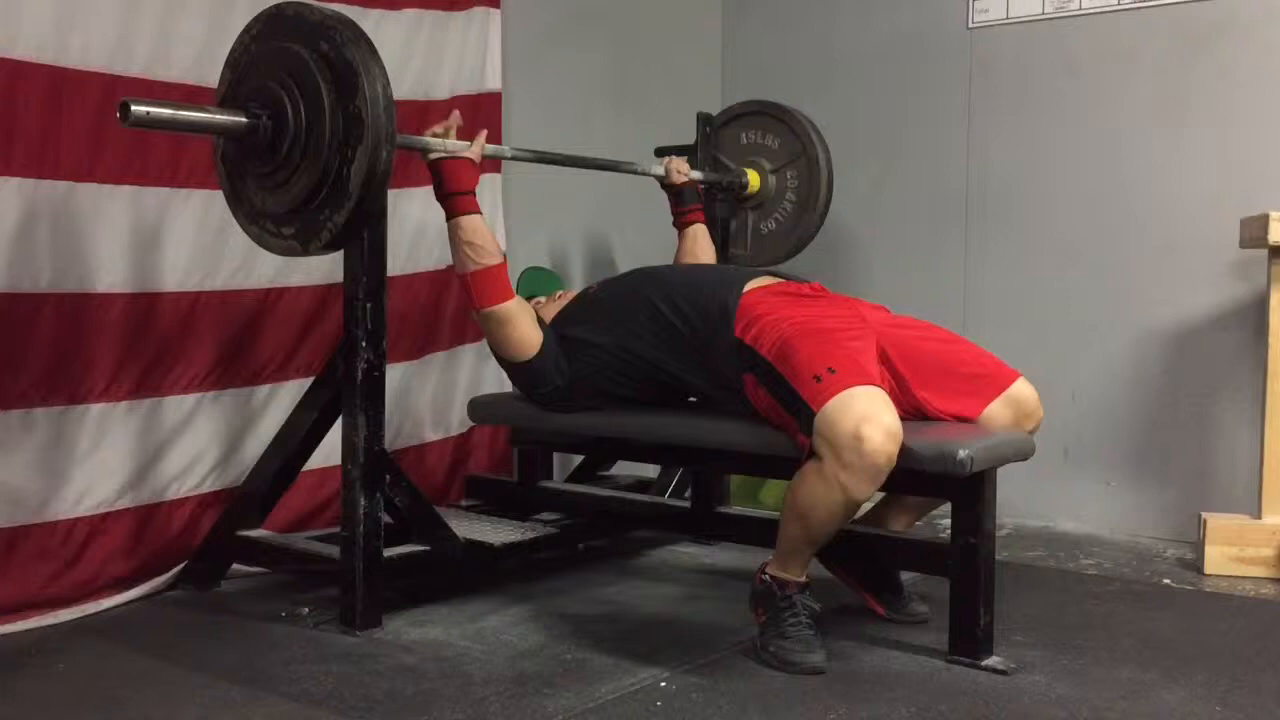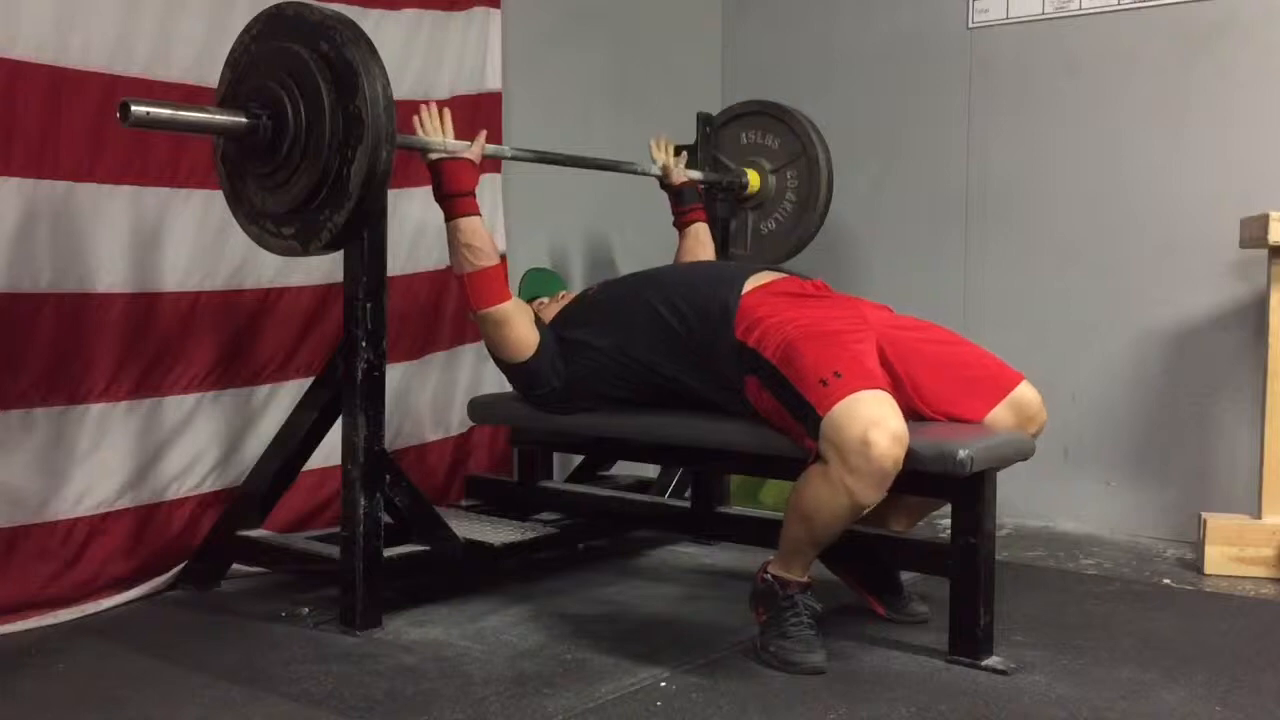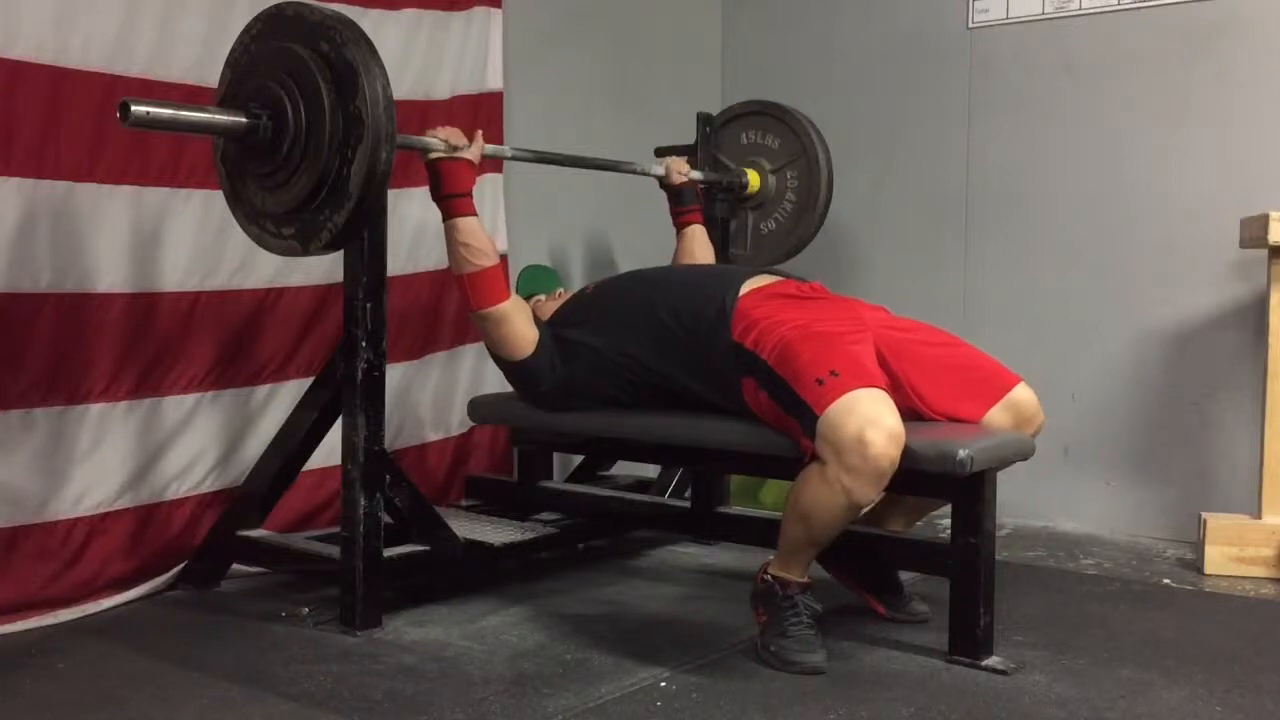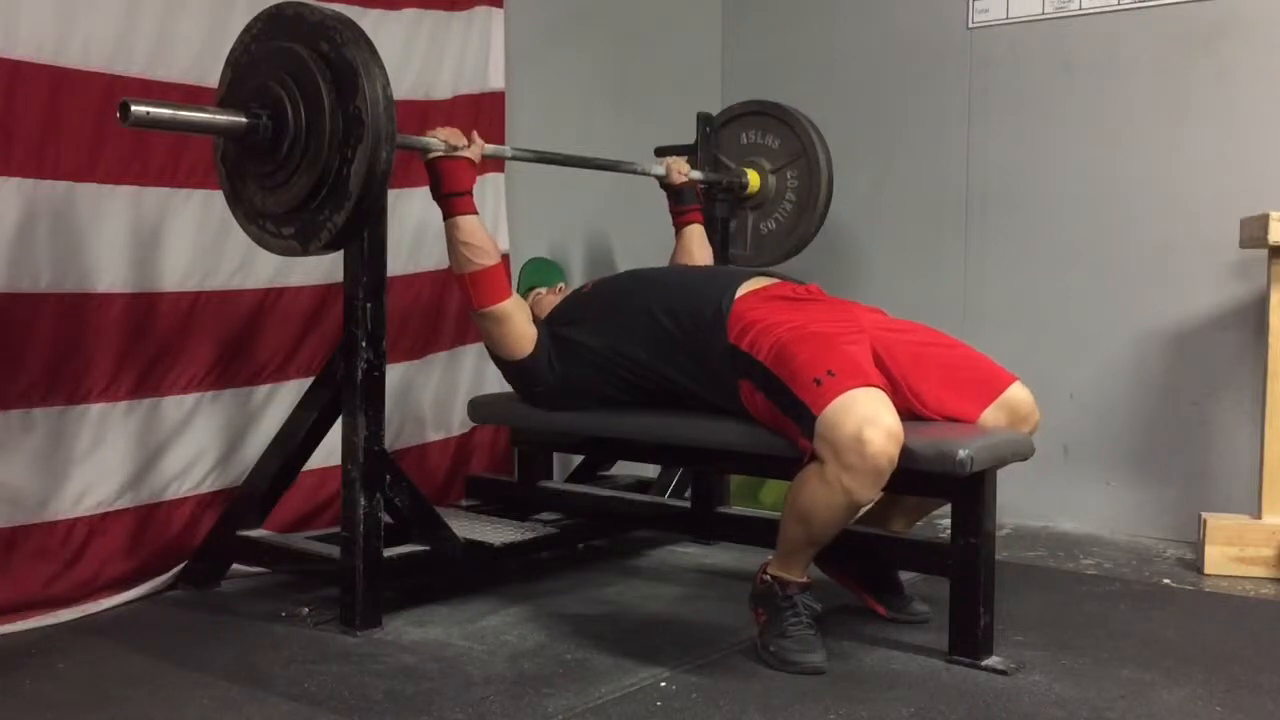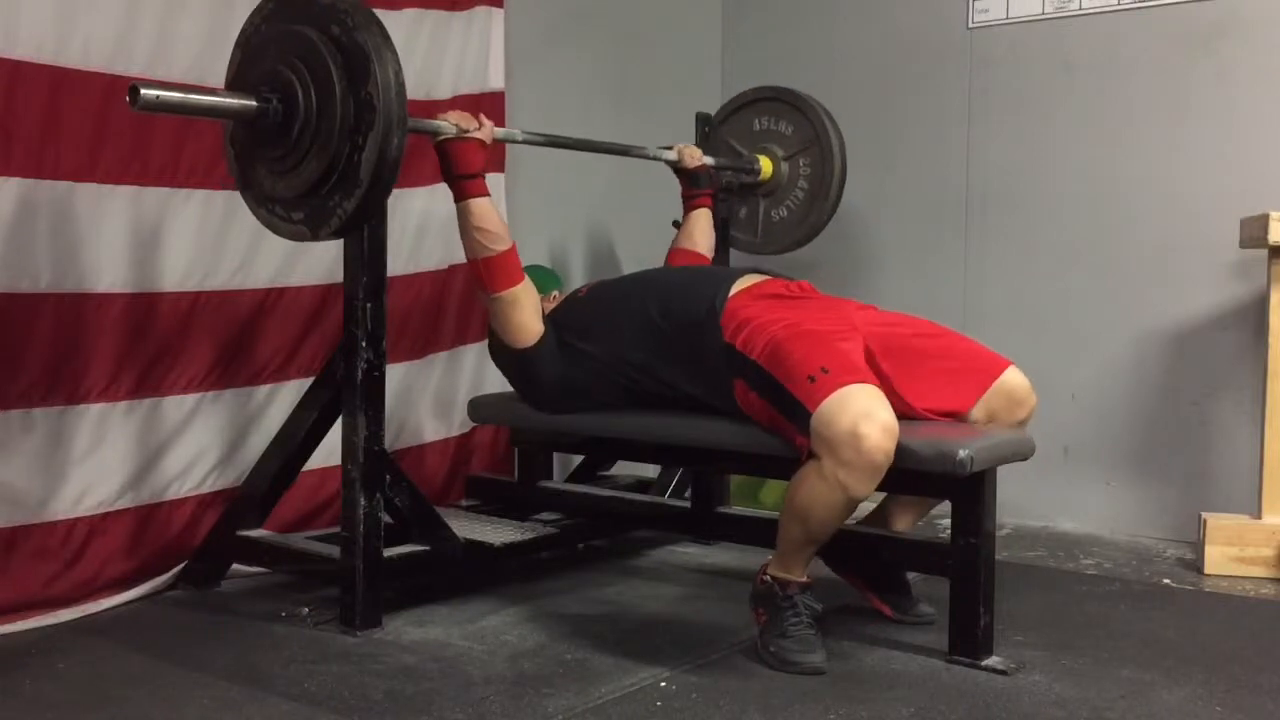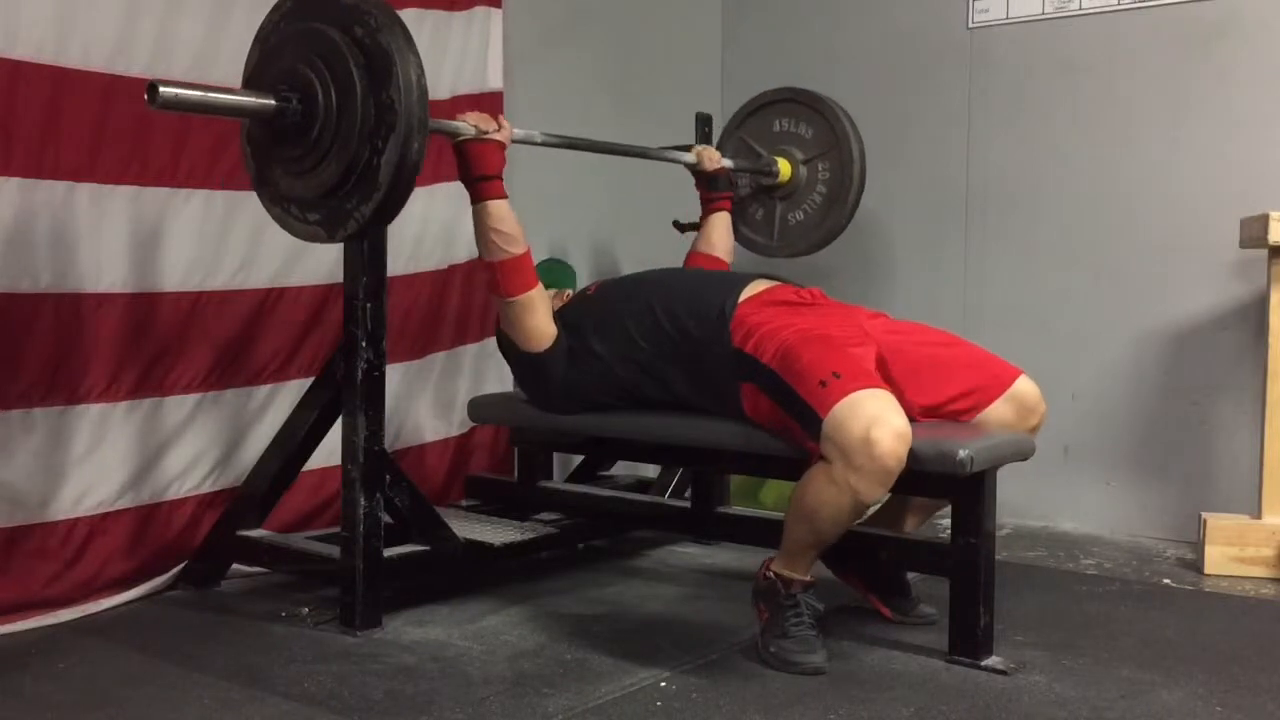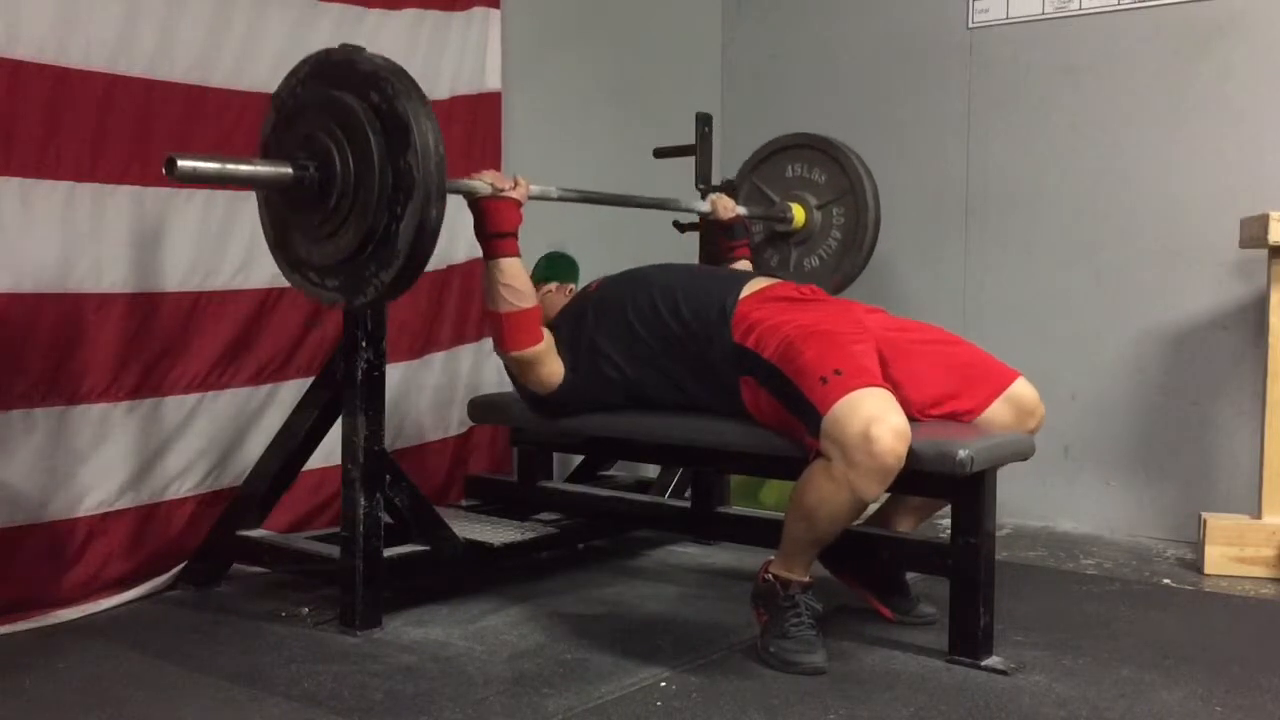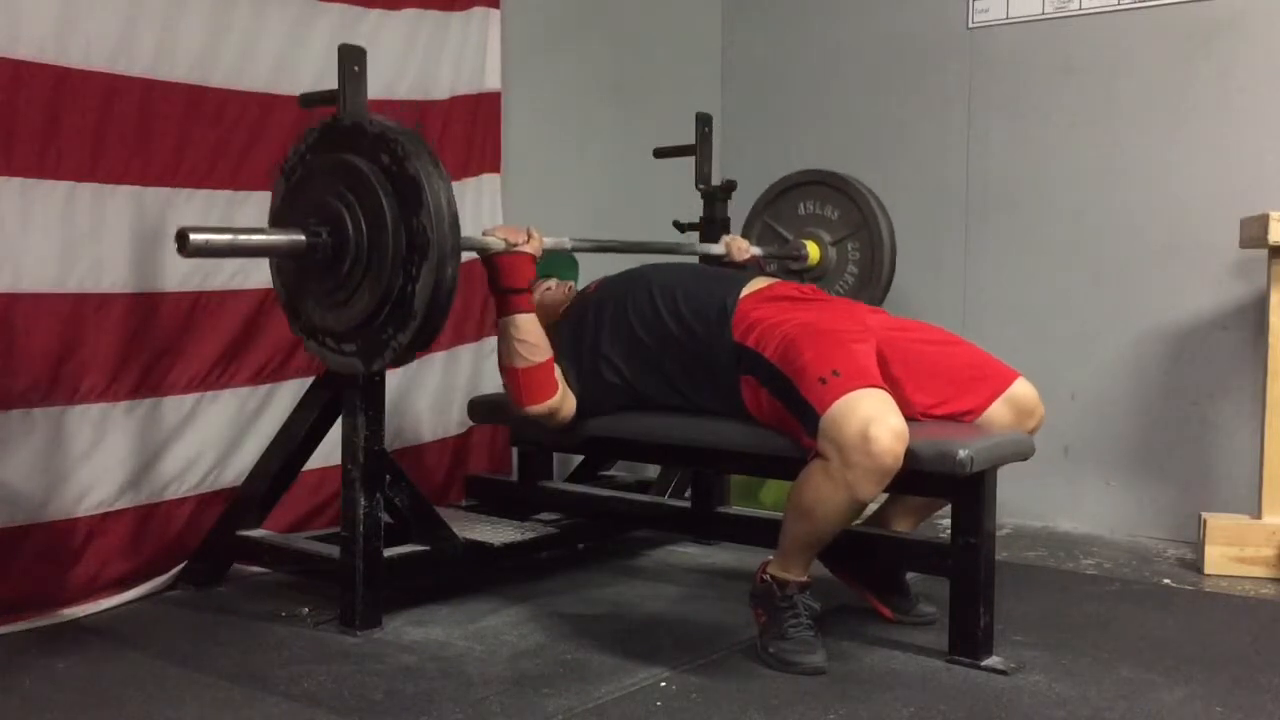
dt=0.4s
person 1, frame 1
left shoulder: (612, 321)
right shoulder: (558, 364)
left elbow: (696, 287)
right elbow: (490, 292)
left wrist: (684, 196)
right wrist: (456, 182)
left knee: (1015, 411)
right knee: (868, 441)
left ankle: (863, 545)
right ankle: (781, 585)
person 1, frame 2
left shoulder: (608, 318)
right shoulder: (556, 367)
left elbow: (694, 285)
right elbow: (487, 291)
left wrist: (683, 193)
right wrist: (455, 182)
left knee: (1019, 414)
right knee: (873, 445)
left ankle: (864, 545)
right ankle: (783, 585)
person 1, frame 3
left shoulder: (614, 320)
right shoulder: (555, 366)
left elbow: (696, 284)
right elbow: (488, 298)
left wrist: (684, 198)
right wrist: (454, 187)
left knee: (1015, 415)
right knee: (870, 444)
left ankle: (863, 547)
right ankle: (782, 586)
person 1, frame 4
left shoulder: (609, 318)
right shoulder: (554, 365)
left elbow: (694, 283)
right elbow: (488, 292)
left wrist: (685, 199)
right wrist: (454, 186)
left knee: (1012, 416)
right knee: (868, 443)
right ankle: (782, 586)
person 1, frame 5
left shoulder: (614, 321)
right shoulder: (552, 368)
left elbow: (691, 268)
right elbow: (499, 275)
left wrist: (697, 187)
right wrist: (466, 172)
left knee: (1009, 400)
right knee: (866, 437)
left ankle: (870, 551)
right ankle: (782, 586)
person 1, frame 6
left shoulder: (625, 319)
right shoulder: (559, 366)
left elbow: (711, 271)
right elbow: (511, 280)
left wrist: (716, 189)
right wrist: (483, 174)
left knee: (1019, 409)
right knee: (878, 443)
left ankle: (871, 553)
right ankle: (785, 584)
person 1, frame 7
left shoulder: (614, 315)
right shoulder: (563, 356)
right elbow: (520, 348)
left wrist: (732, 234)
right wrist: (499, 229)
left knee: (1017, 411)
right knee: (876, 440)
left ankle: (869, 554)
right ankle: (784, 586)
person 1, frame 8
left shoulder: (623, 313)
right shoulder: (560, 349)
right elbow: (539, 402)
left wrist: (744, 266)
right wrist: (511, 280)
left knee: (1017, 411)
right knee: (873, 442)
left ankle: (870, 553)
right ankle: (782, 585)
